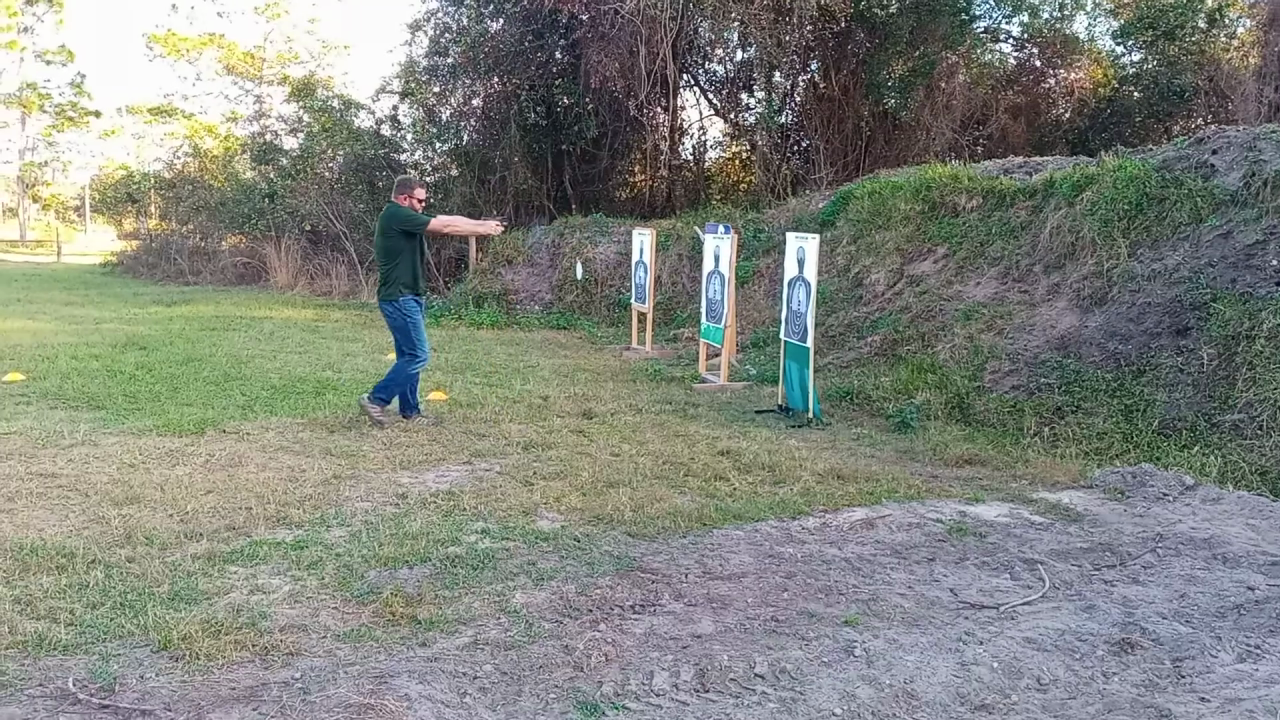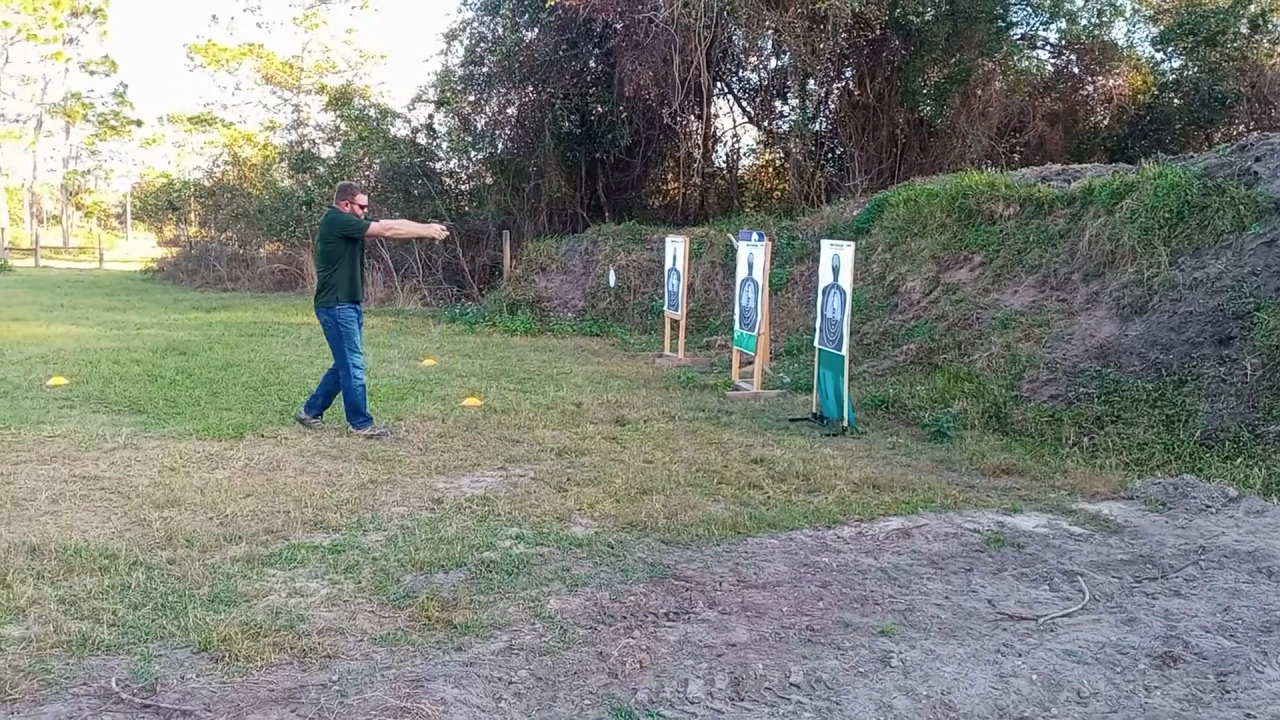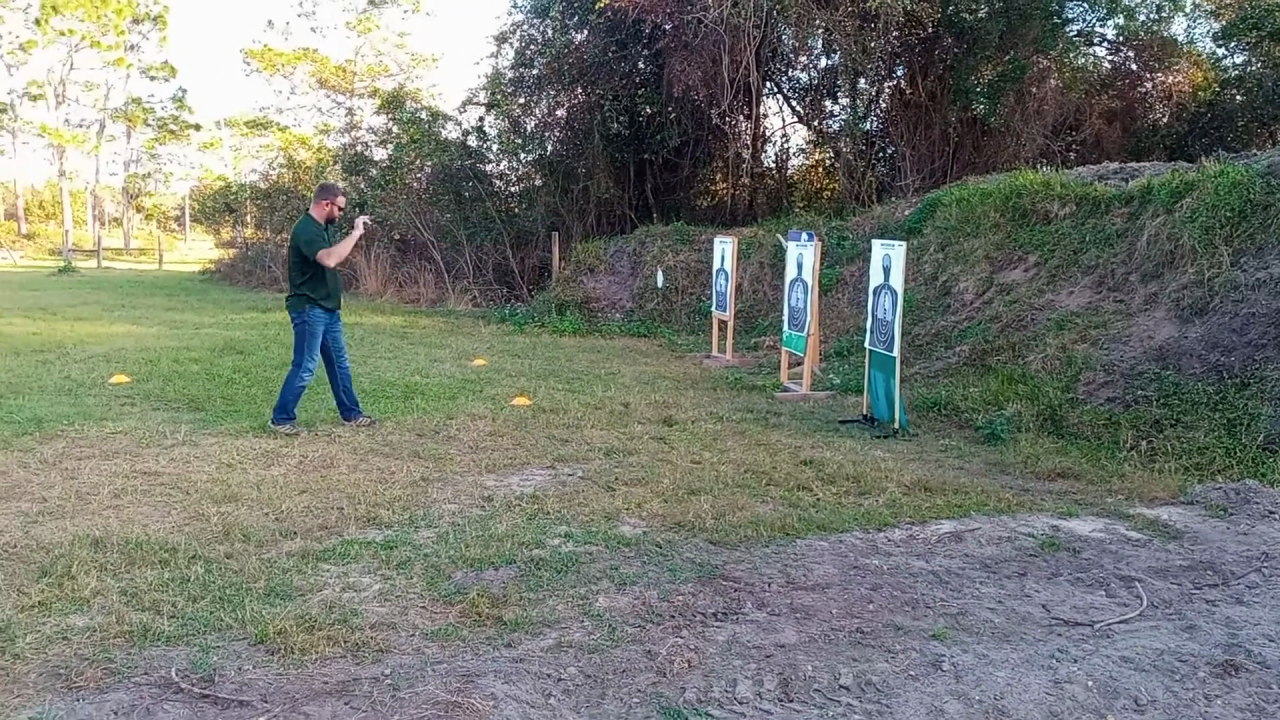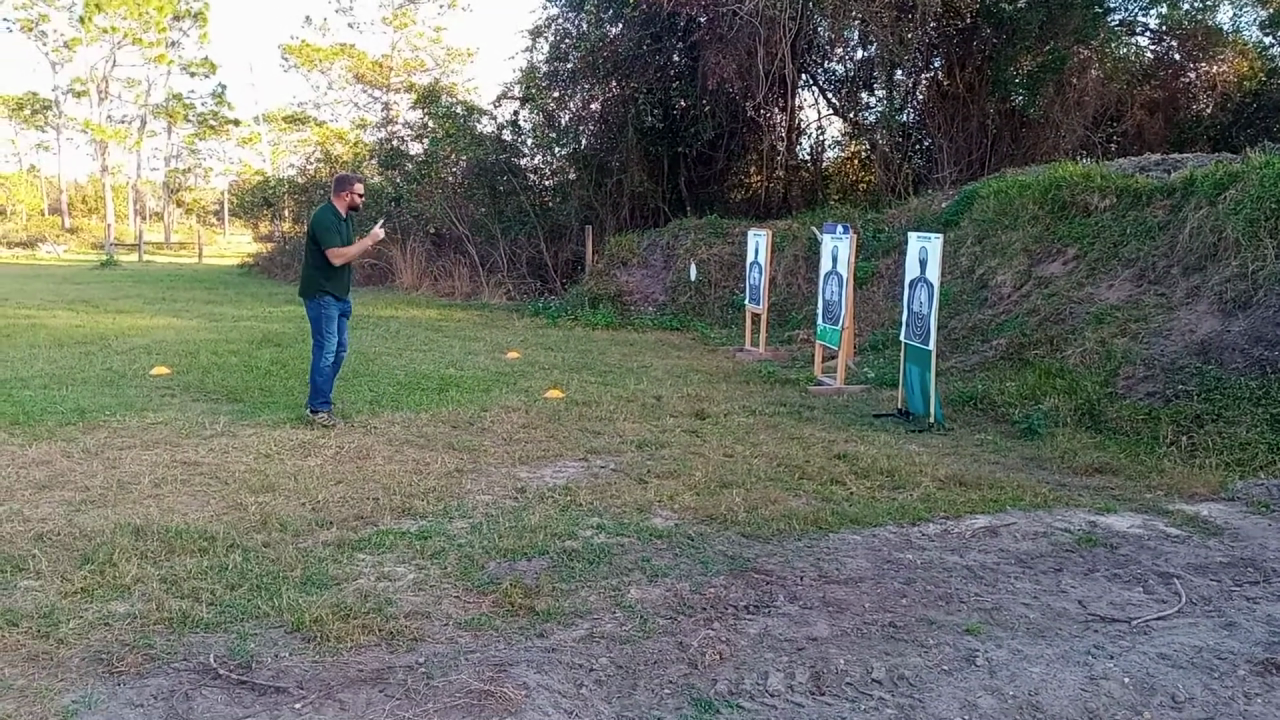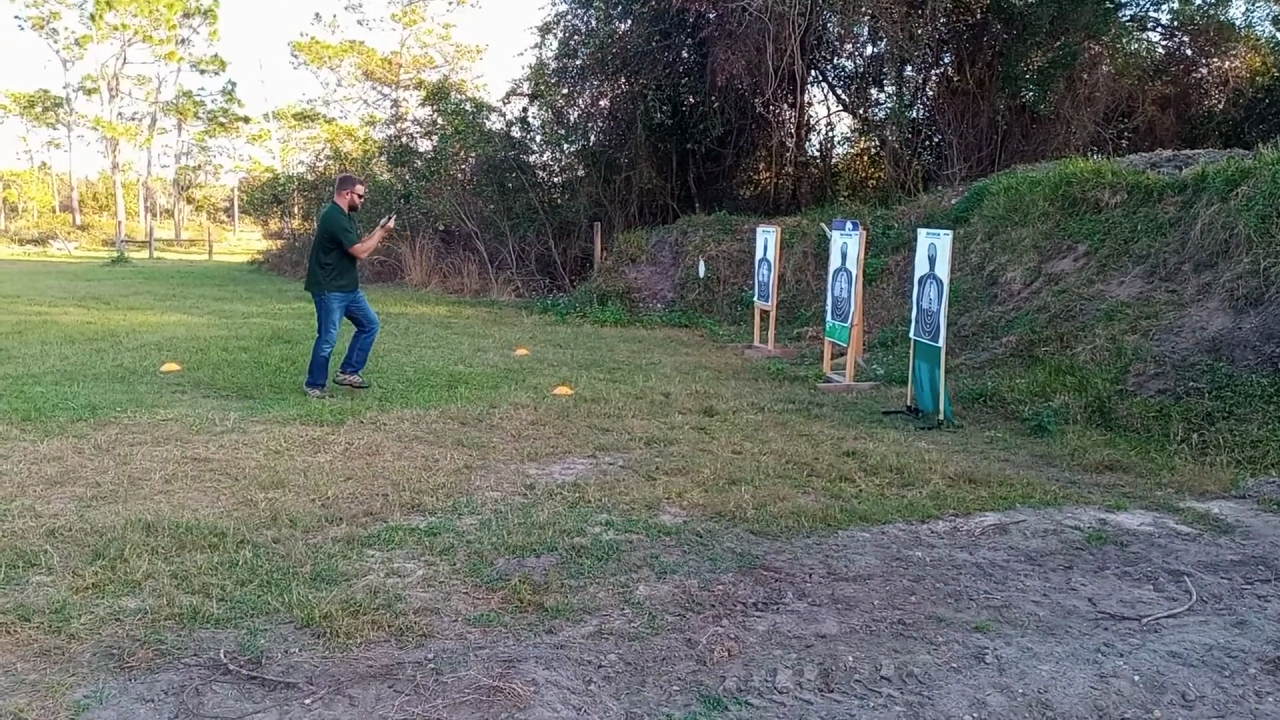
dt=0.7s
person 1, frame 1
left shoulder: (406, 217)
right shoulder: (396, 216)
left elbow: (447, 220)
right elbow: (445, 227)
left wrist: (484, 225)
right wrist: (484, 229)
left hip: (406, 298)
right hip: (399, 300)
left knee: (414, 355)
right knee: (415, 355)
left ankle: (410, 411)
right ankle: (375, 401)
person 1, frame 2
left shoulder: (348, 223)
right shoulder: (336, 222)
left elbow: (390, 224)
right elbow: (387, 230)
left wrist: (426, 228)
right wrist: (427, 231)
left hip: (348, 305)
right hip: (336, 307)
left knee: (347, 363)
right knee: (353, 365)
left ankle: (311, 412)
right ankle: (361, 423)
person 1, frame 3
left shoulder: (323, 226)
right shoulder: (306, 230)
right elbow: (329, 260)
right wrist: (355, 234)
left hip: (327, 307)
right hip: (309, 309)
left knee: (339, 362)
right knee: (305, 367)
left ankle: (351, 414)
right ankle: (281, 419)
person 1, frame 4
left shoulder: (345, 216)
right shoulder: (324, 218)
right elbow: (337, 257)
left wrist: (361, 245)
right wrist: (369, 240)
left hip: (339, 294)
right hip: (321, 294)
left knee: (339, 349)
right knee: (326, 349)
left ankle: (321, 396)
right ankle: (318, 408)
person 1, frame 5
left shoulder: (342, 216)
right shoulder: (333, 218)
left elbow: (357, 245)
right elbow: (361, 252)
left wrist: (378, 231)
right wrist: (382, 232)
left hip: (348, 288)
right hip: (329, 290)
left knee: (370, 324)
right knee: (327, 339)
left ankle: (348, 372)
right ankle: (314, 385)
